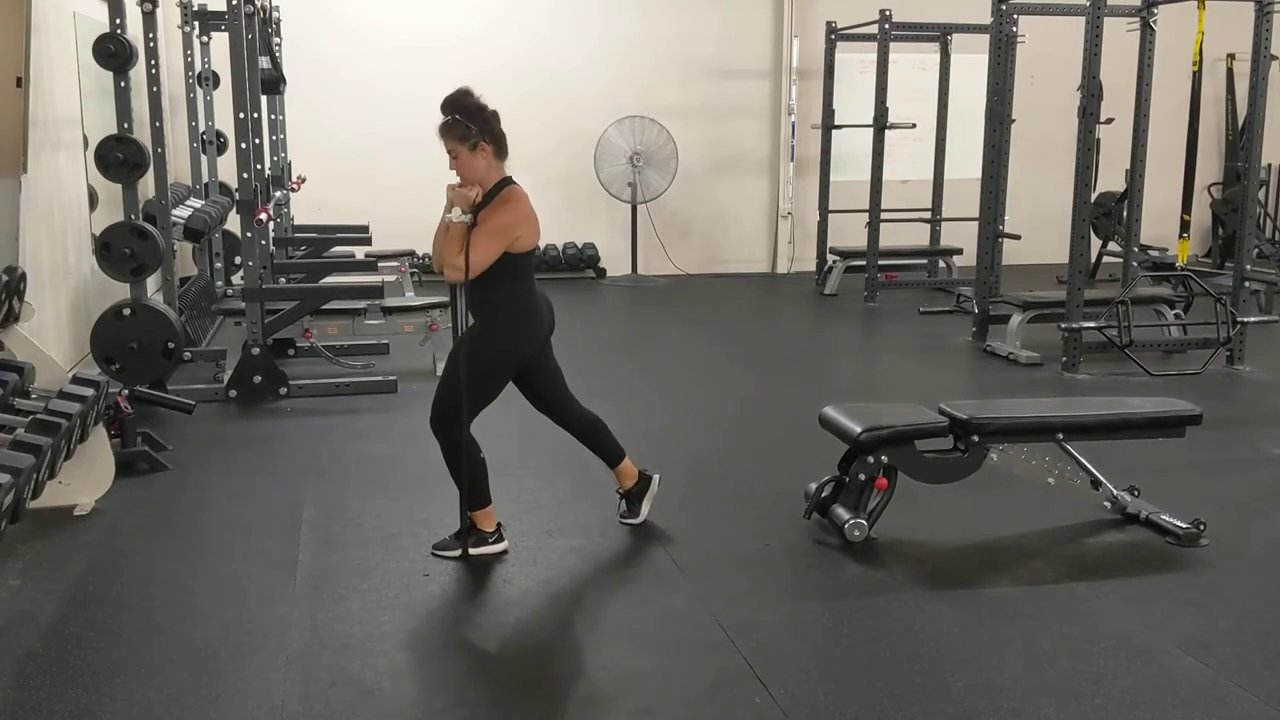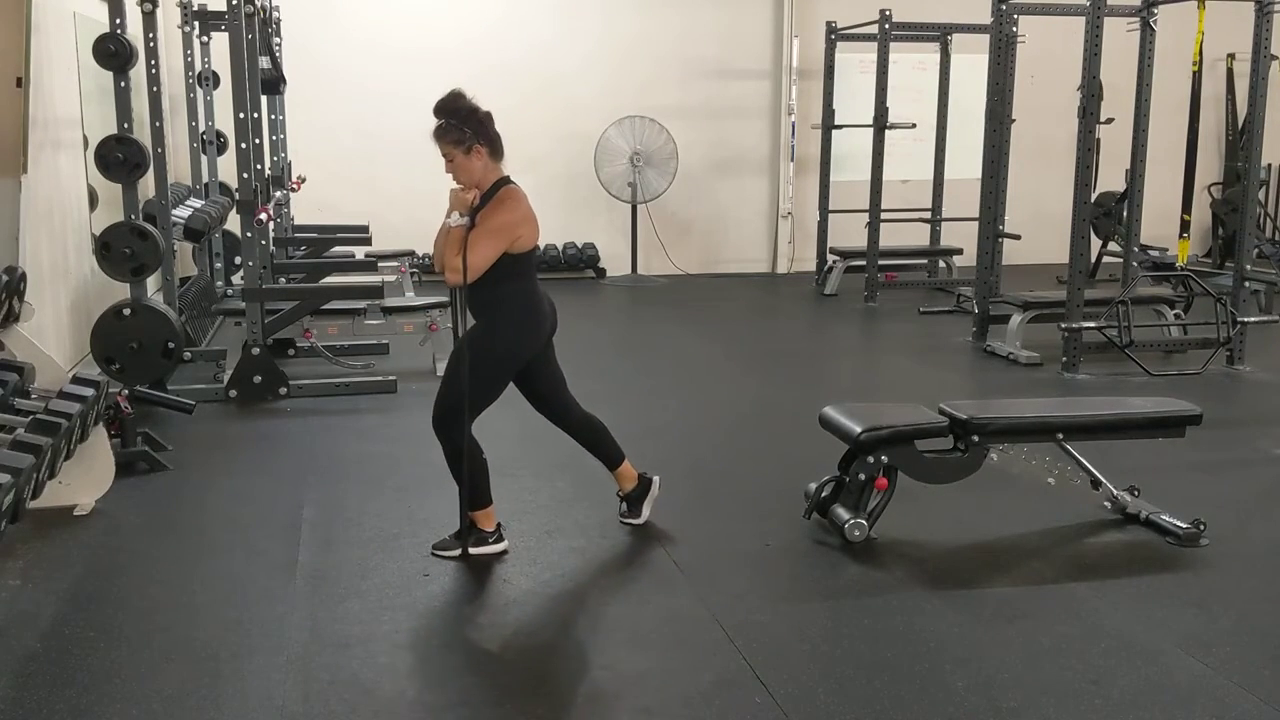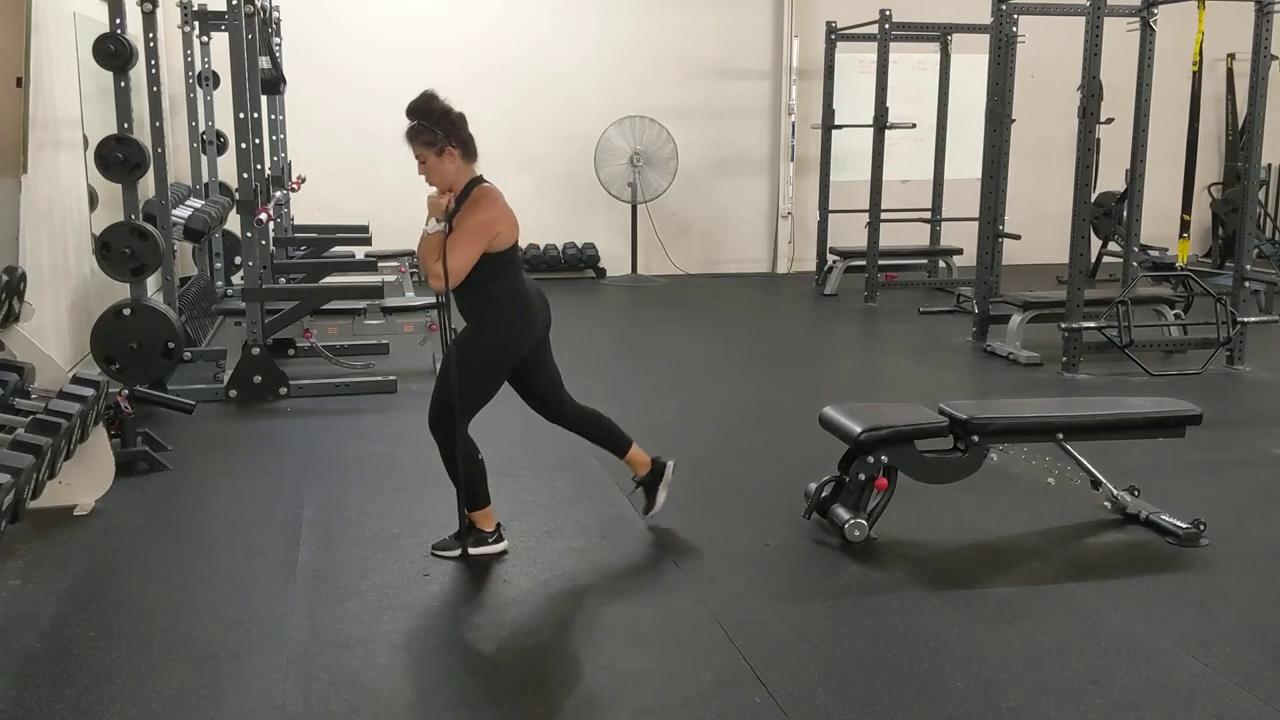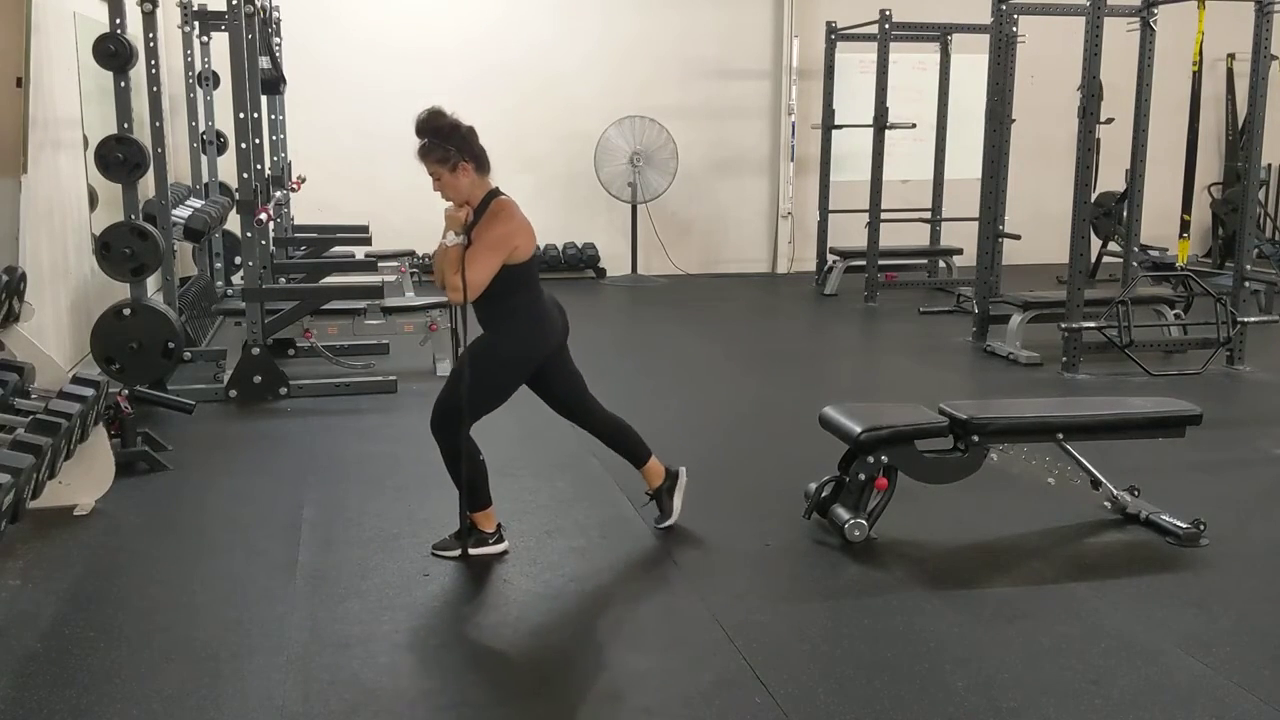
dt=0.3s
person 1, frame 1
left shoulder: (508, 207)
right shoulder: (484, 197)
left elbow: (455, 269)
right elbow: (440, 260)
left wrist: (460, 214)
right wrist: (452, 211)
left hip: (505, 330)
right hip: (523, 322)
left knee: (448, 422)
right knee: (560, 406)
left ankle: (485, 532)
right ankle: (634, 481)
person 1, frame 2
left shoulder: (506, 207)
right shoulder: (482, 198)
left elbow: (456, 272)
right elbow: (442, 261)
left wrist: (457, 215)
right wrist: (456, 214)
left hip: (507, 330)
right hip: (525, 322)
left knee: (450, 422)
right knee: (562, 408)
left ankle: (485, 532)
right ankle: (634, 485)
person 1, frame 3
left shoulder: (482, 206)
right shoulder: (462, 198)
left elbow: (441, 278)
right elbow: (428, 266)
left wrist: (437, 220)
right wrist: (436, 219)
left hip: (500, 329)
right hip: (521, 318)
left knee: (446, 422)
right knee: (558, 405)
left ankle: (483, 531)
right ankle: (647, 468)
person 1, frame 4
left shoulder: (499, 220)
right shoulder: (476, 211)
left elbow: (459, 290)
right elbow: (442, 278)
left wrist: (455, 235)
right wrist: (453, 233)
left hip: (517, 340)
right hip: (537, 328)
left knee: (448, 423)
right knee: (583, 409)
left ankle: (485, 531)
right ankle: (663, 481)
